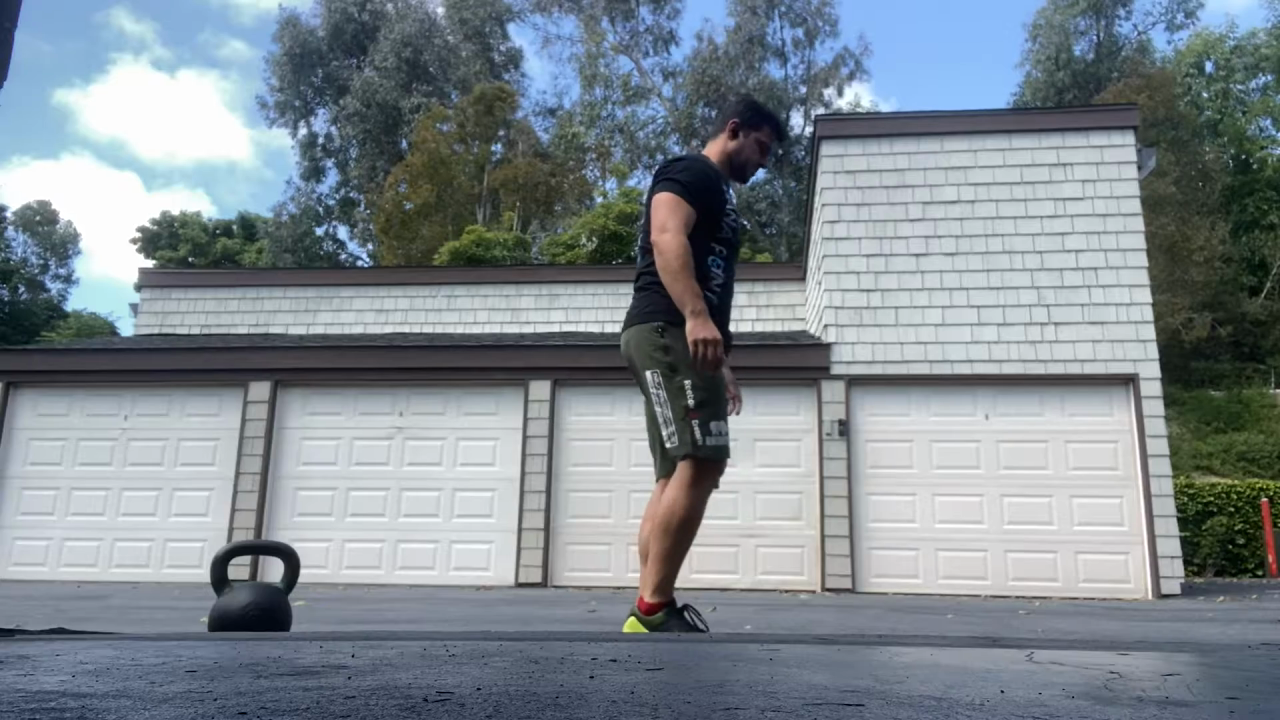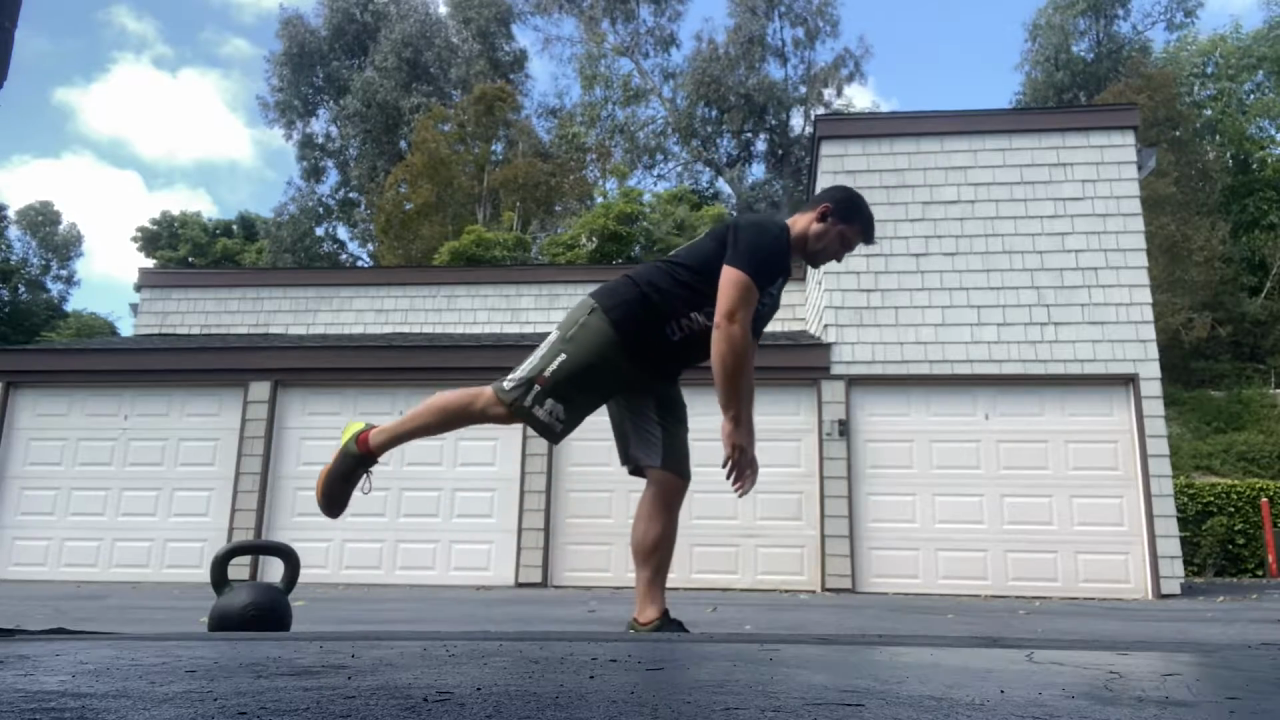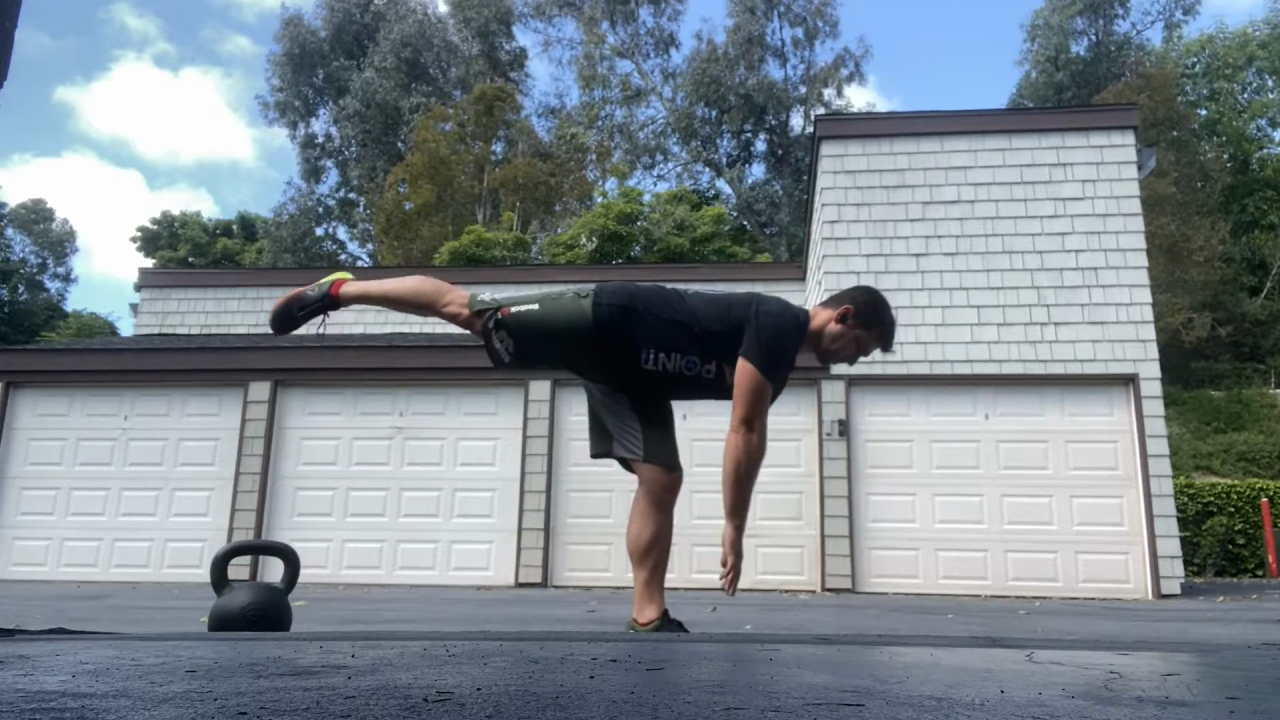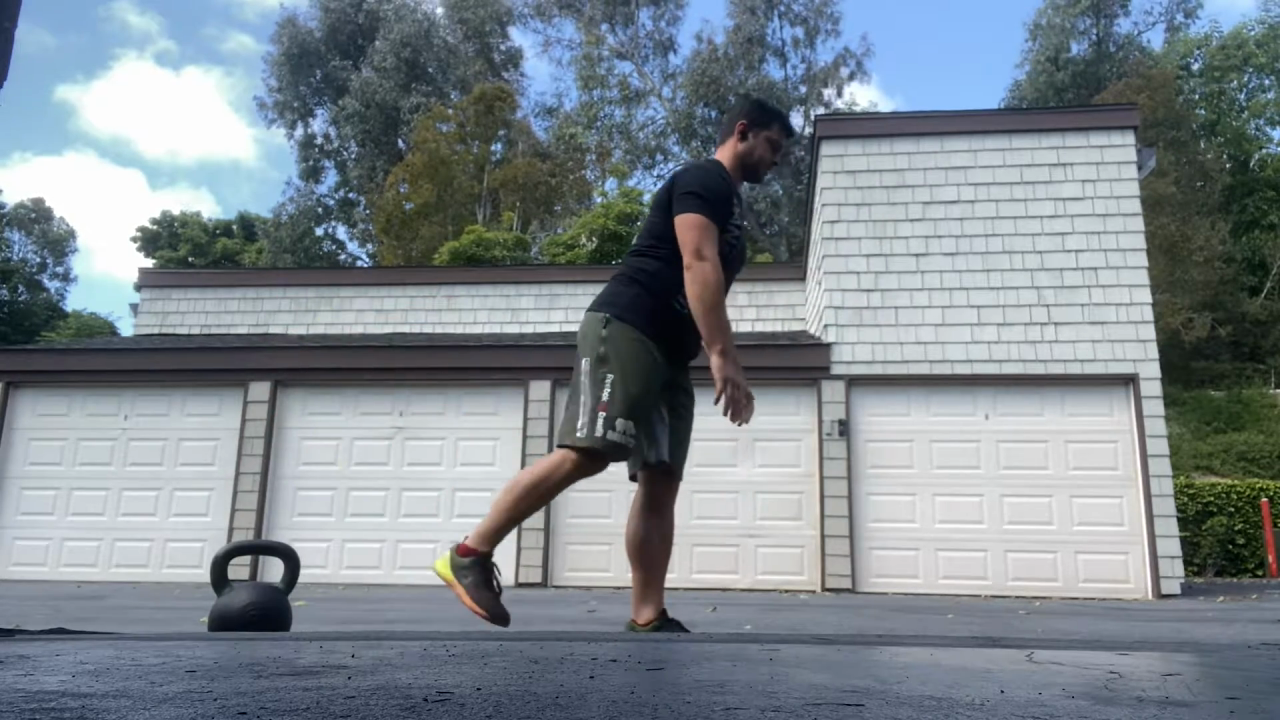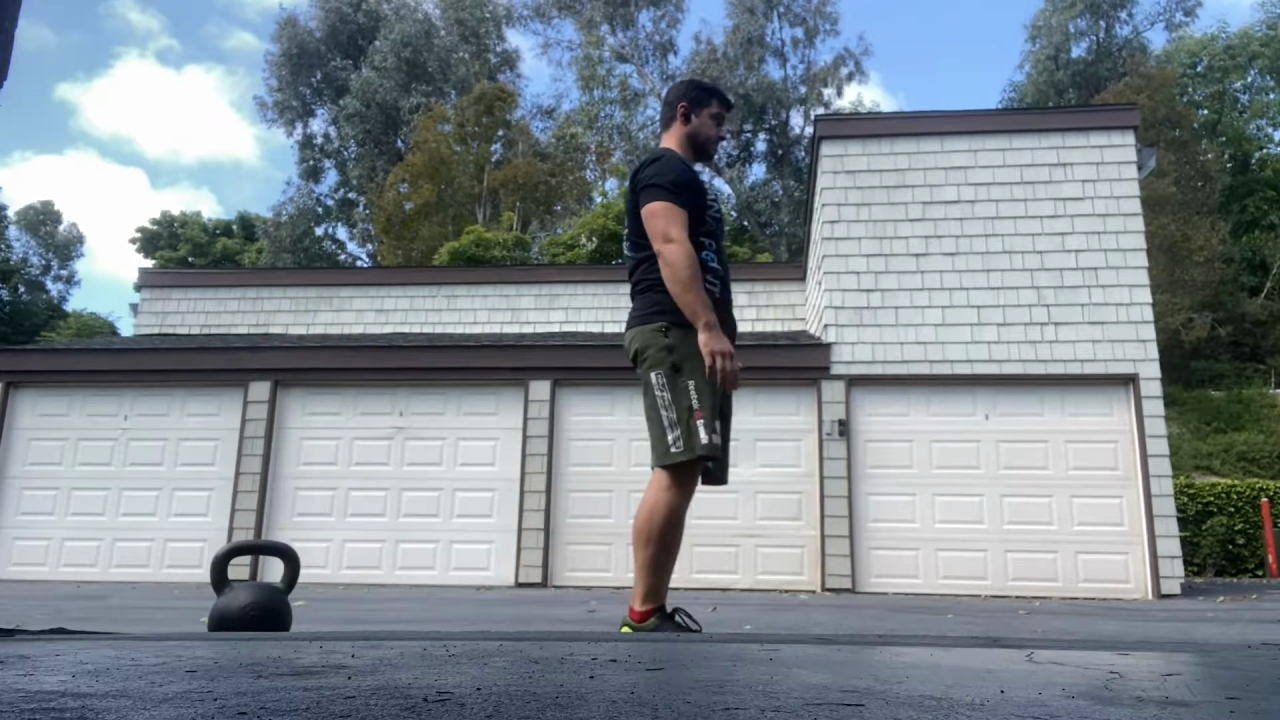
dt=1s
person 1, frame 1
left shoulder: (714, 191)
right shoulder: (690, 171)
right elbow: (666, 238)
left wrist: (719, 365)
right wrist: (697, 317)
left hip: (684, 341)
right hip: (668, 333)
left knee: (681, 476)
right knee: (701, 466)
left ankle: (653, 607)
right ankle: (654, 606)
person 1, frame 2
left shoulder: (776, 270)
right shoulder: (763, 235)
left elbow: (736, 351)
right elbow: (728, 324)
left wrist: (744, 437)
right wrist: (734, 423)
left hip: (654, 364)
right hip: (611, 326)
left knee: (669, 481)
right knee: (502, 404)
left ankle: (648, 615)
right ankle: (369, 442)
person 1, frame 3
left shoulder: (778, 360)
right shoulder: (777, 324)
left elbow: (749, 436)
right elbow: (743, 434)
left wrist: (736, 526)
right wrist: (733, 527)
left hip: (629, 372)
right hip: (598, 325)
left knee: (661, 481)
right knee: (463, 308)
left ankle: (648, 615)
right ankle: (338, 289)
person 1, frame 4
left shoulder: (724, 197)
right shoulder: (703, 180)
left elbow: (712, 285)
right elbow: (699, 267)
left wrist: (718, 361)
right wrist: (724, 358)
left hip: (669, 347)
right hip: (625, 326)
left knee: (661, 480)
right knee: (586, 453)
left ankle: (648, 617)
right ankle: (471, 555)
person 1, frame 5
left shoulder: (686, 181)
right shoulder: (664, 170)
right elbow: (672, 248)
left wrist: (713, 336)
right wrist: (709, 328)
left hip: (693, 342)
right hip: (673, 333)
left knee: (680, 474)
right knee: (677, 469)
left ankle: (654, 611)
right ankle: (643, 616)
